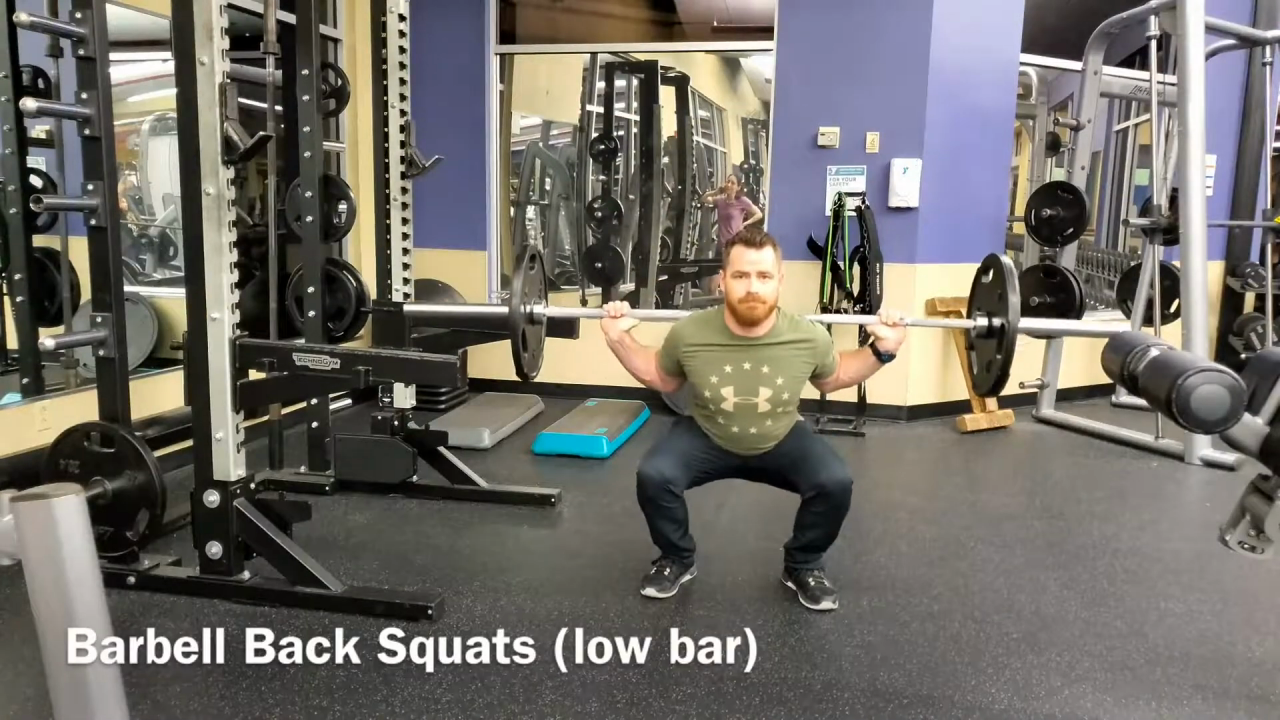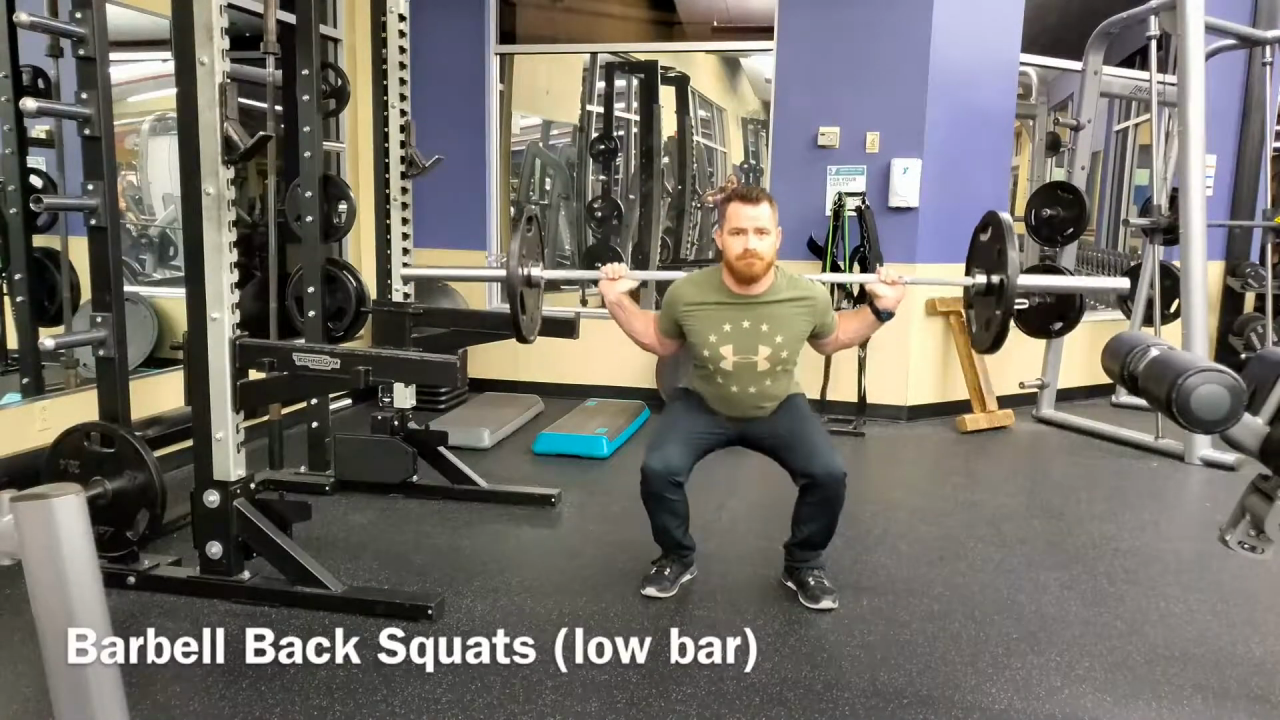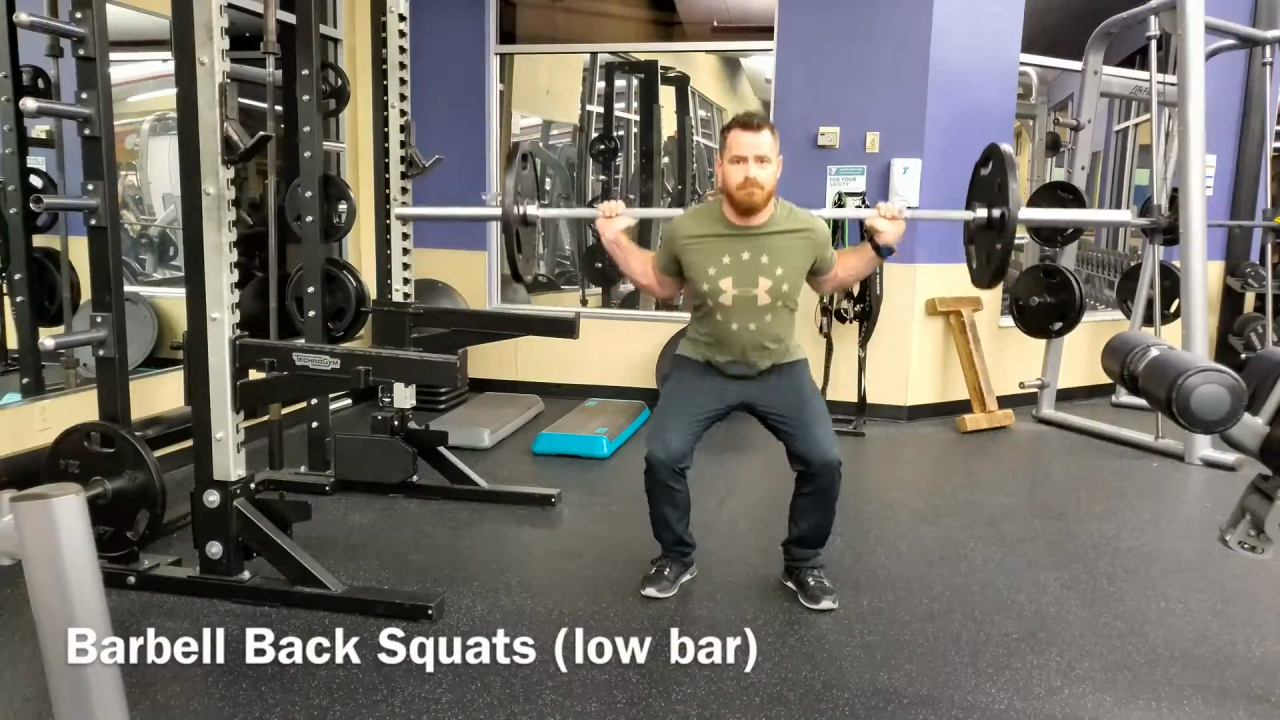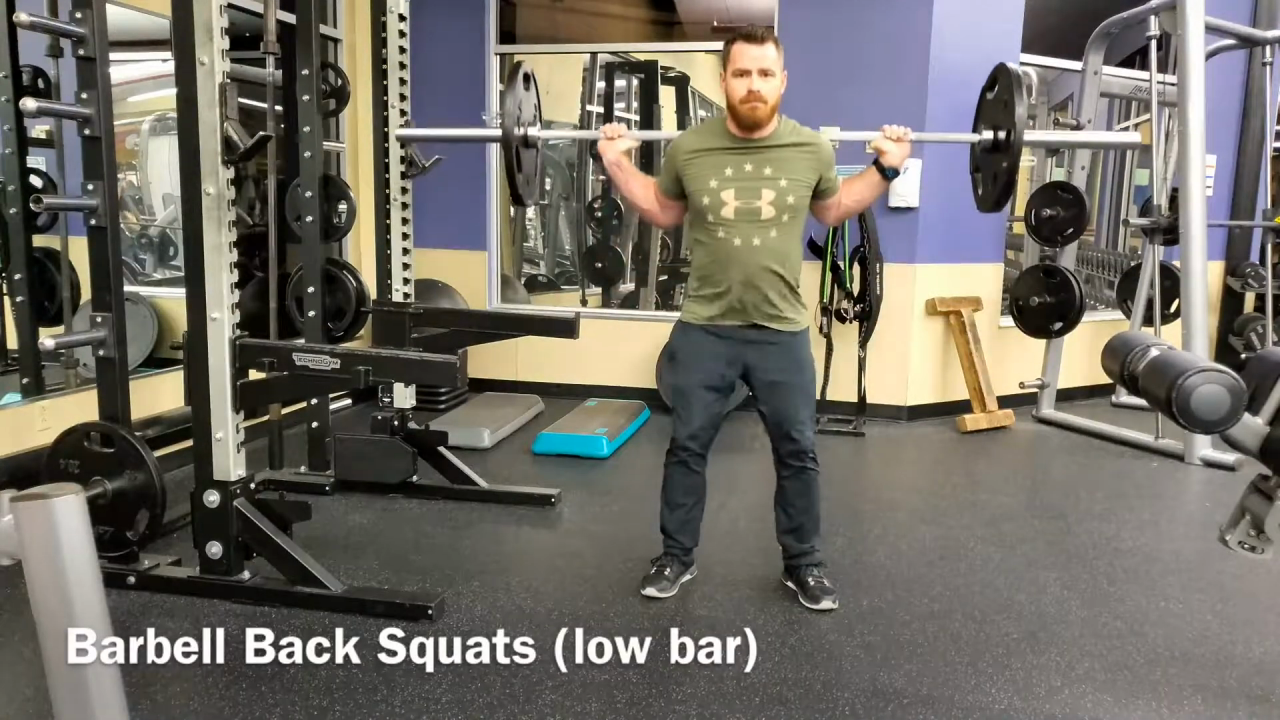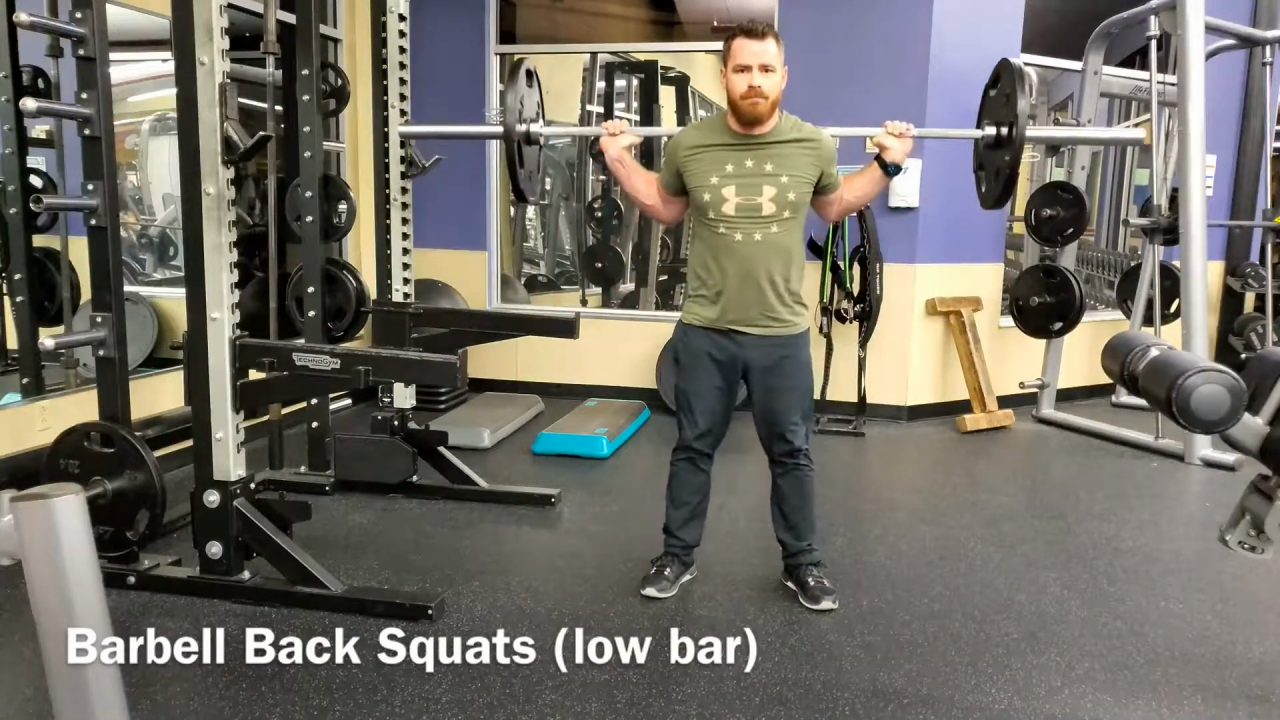
dt=0.4s
person 1, frame 1
left shoulder: (809, 338)
right shoulder: (689, 335)
left elbow: (832, 378)
right elbow: (663, 379)
left wrist: (881, 350)
right wrist: (618, 339)
left hip: (782, 440)
right hip: (705, 437)
left knee: (836, 483)
right knee: (653, 476)
left ankle: (802, 566)
right ankle: (677, 560)
person 1, frame 2
left shoulder: (807, 296)
right shoulder: (687, 294)
left elbow: (830, 339)
right elbow: (662, 342)
left wrist: (880, 309)
right wrist: (617, 302)
left hip: (778, 407)
right hip: (702, 405)
left knee: (828, 474)
right knee: (658, 470)
left ankle: (803, 565)
right ankle: (677, 559)
person 1, frame 3
left shoulder: (808, 230)
right shoulder: (685, 229)
left elbow: (829, 280)
right elbow: (662, 285)
left wrist: (879, 246)
right wrist: (616, 242)
left hip: (779, 367)
right hip: (702, 365)
left knee: (823, 460)
right knee: (663, 457)
left ankle: (803, 565)
right ankle: (675, 559)
person 1, frame 4
left shoulder: (812, 149)
right shoulder: (687, 148)
left elbow: (832, 210)
right elbow: (663, 212)
left wrist: (885, 169)
right wrist: (617, 165)
left hip: (782, 331)
right hip: (703, 329)
left knee: (797, 451)
right knee: (687, 446)
left ankle: (802, 565)
right ankle: (677, 557)
person 1, frame 5
left shoulder: (814, 145)
right shoulder: (688, 145)
left elbow: (833, 206)
right elbow: (666, 208)
left wrist: (887, 165)
right wrist: (619, 162)
left hip: (782, 332)
right hip: (705, 330)
left knee: (791, 452)
right knee: (694, 447)
left ankle: (802, 563)
right ankle: (677, 555)
